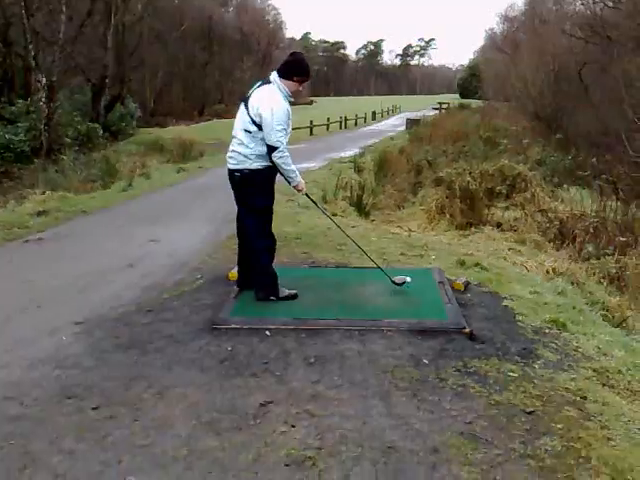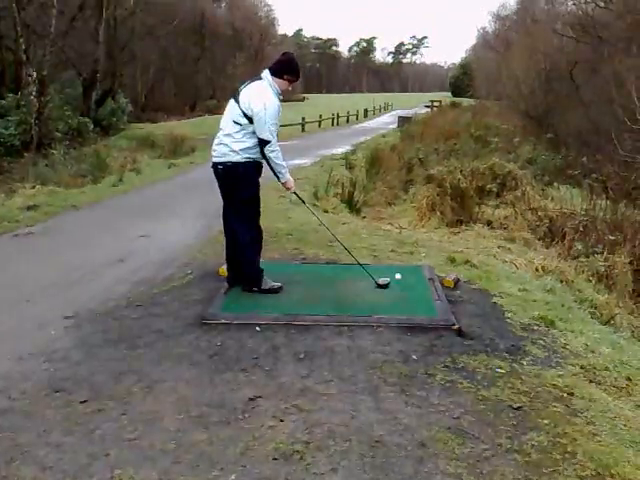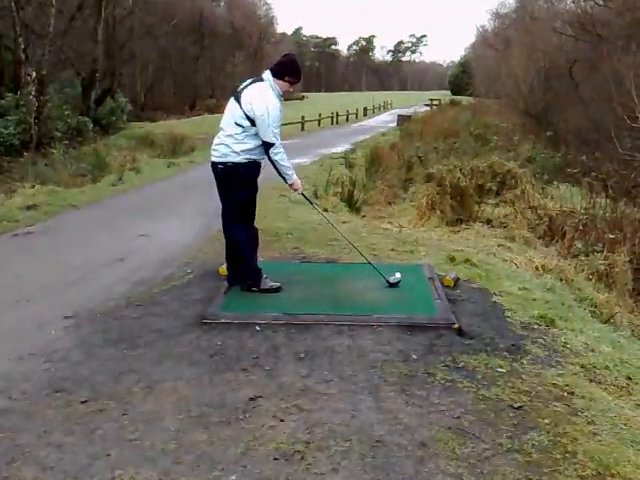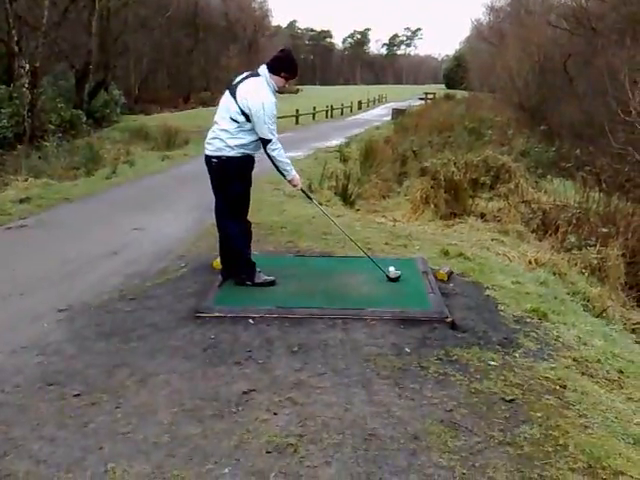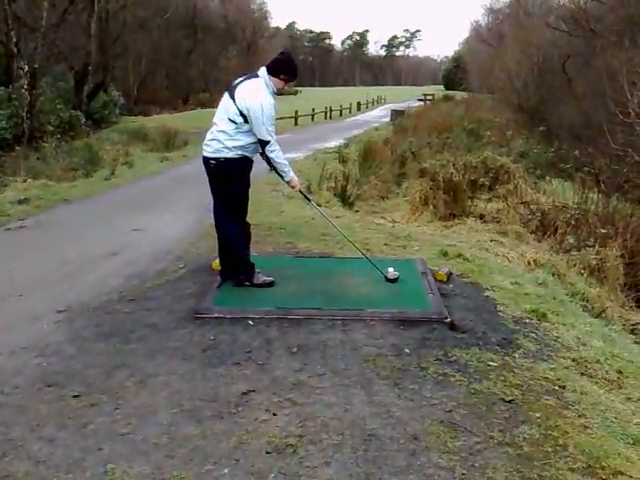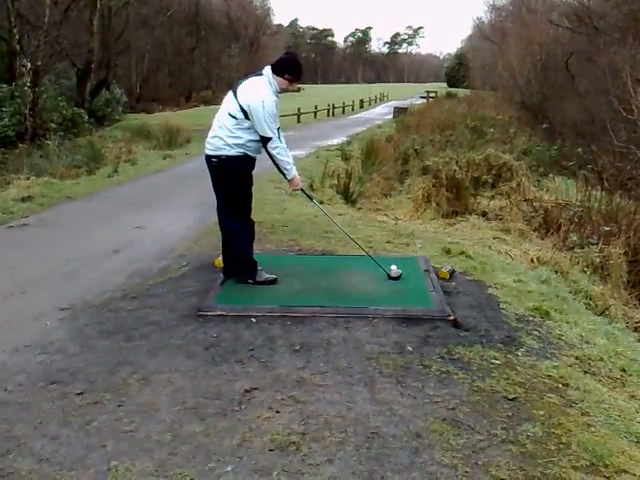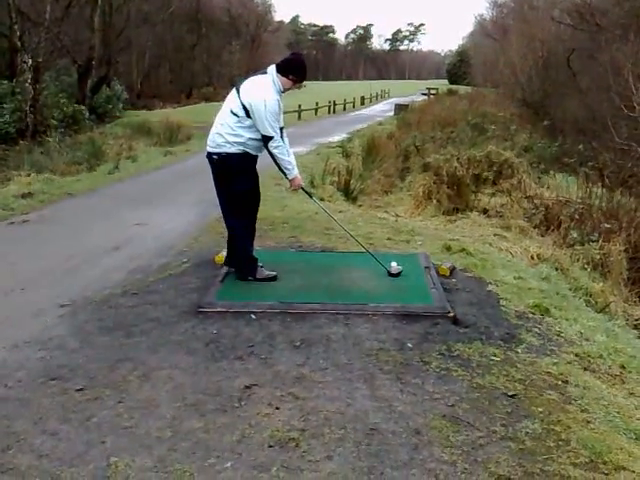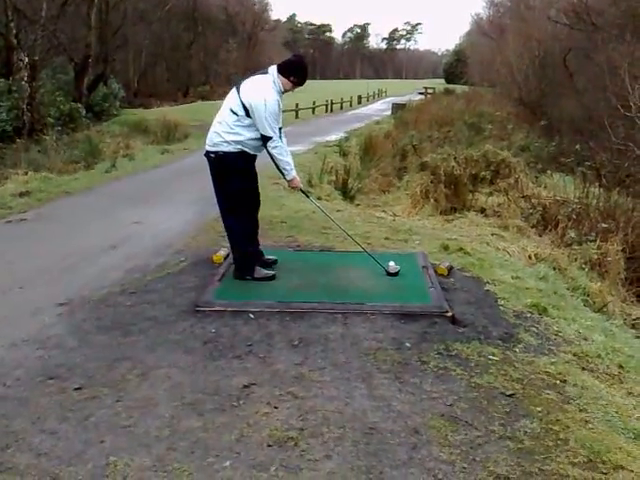
dt=0.2s
person 1, frame 1
left shoulder: (263, 88)
right shoulder: (276, 103)
right elbow: (276, 149)
right wrist: (294, 178)
left hip: (240, 166)
right hip: (254, 171)
left knee: (248, 226)
right knee: (260, 230)
left ankle: (246, 278)
right ankle: (267, 288)
person 1, frame 2
left shoulder: (256, 86)
right shoulder: (266, 99)
right elbow: (268, 144)
right wrist: (284, 175)
left hip: (227, 160)
right hip: (238, 164)
left knee: (235, 220)
right knee: (248, 223)
left ankle: (236, 273)
right ankle: (253, 279)
person 1, frame 3
left shoulder: (254, 85)
right shoulder: (268, 101)
right elbow: (272, 146)
right wrist: (290, 177)
left hip: (225, 160)
right hip: (237, 165)
left knee: (234, 220)
right knee: (243, 222)
left ankle: (237, 273)
right ankle: (251, 278)
person 1, frame 4
left shoulder: (249, 79)
right shoulder: (263, 97)
right elbow: (270, 142)
right wrist: (290, 174)
left hip: (219, 154)
right hip: (230, 158)
left knee: (228, 214)
right knee: (236, 216)
left ankle: (231, 267)
right ankle: (244, 272)
person 1, frame 5
left shoulder: (250, 82)
right shoulder: (261, 98)
right elbow: (268, 143)
left wrist: (269, 161)
right wrist: (288, 175)
left hip: (218, 155)
right hip: (228, 159)
left knee: (227, 215)
right knee: (235, 218)
left ankle: (230, 268)
right ankle: (243, 273)
person 1, frame 6
left shoulder: (258, 83)
right shoulder: (263, 95)
left elbow: (274, 133)
right elbow: (270, 141)
left wrist: (291, 165)
right wrist: (290, 173)
left hip: (224, 154)
right hip: (229, 157)
left knee: (232, 213)
right knee: (239, 215)
left ankle: (233, 266)
right ankle: (246, 271)
person 1, frame 7
left shoulder: (265, 83)
right shoulder: (265, 95)
left elbow: (279, 133)
right elbow: (272, 141)
left wrist: (293, 167)
right wrist: (291, 173)
left hip: (235, 153)
right hip: (229, 154)
left knee: (244, 208)
right knee: (241, 211)
left ankle: (237, 258)
right ankle: (246, 267)
person 1, frame 8
left shoulder: (266, 83)
right shoulder: (265, 95)
left elbow: (277, 133)
right elbow: (271, 141)
left wrist: (290, 168)
right wrist: (290, 174)
left hip: (237, 152)
right hip: (227, 153)
left knee: (249, 206)
right knee: (238, 211)
left ankle: (251, 254)
right ankle: (245, 266)
